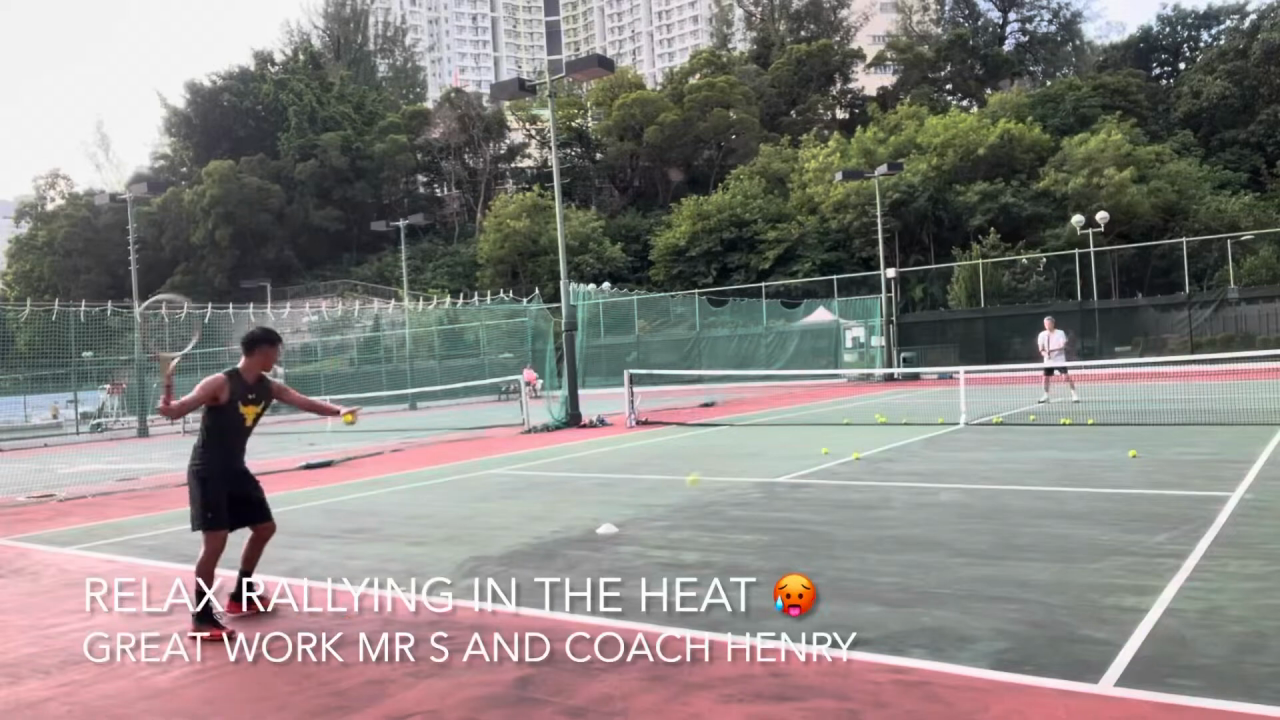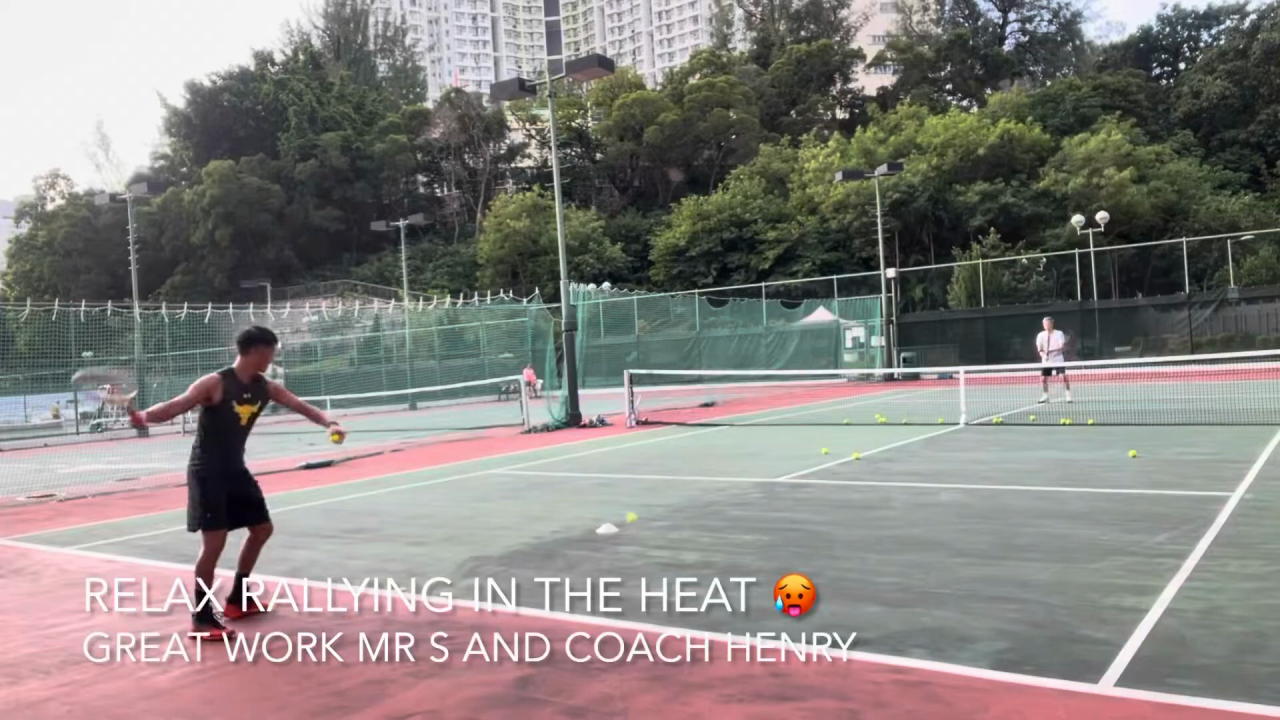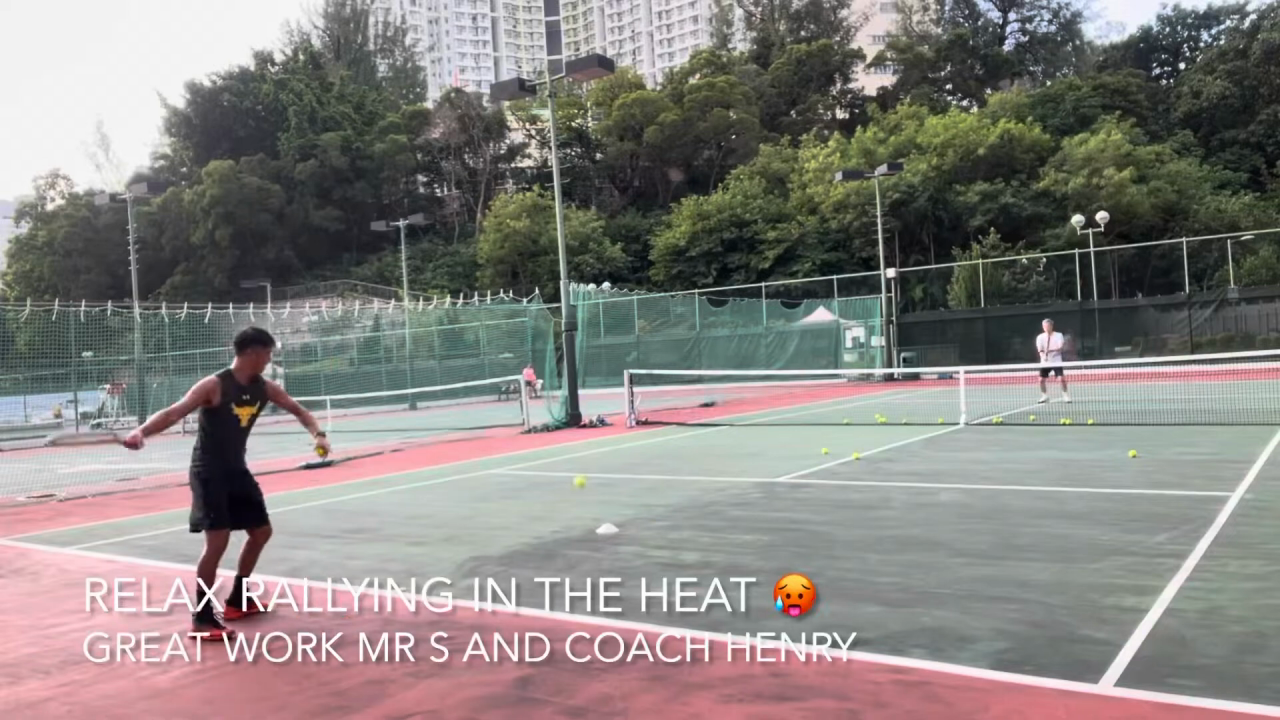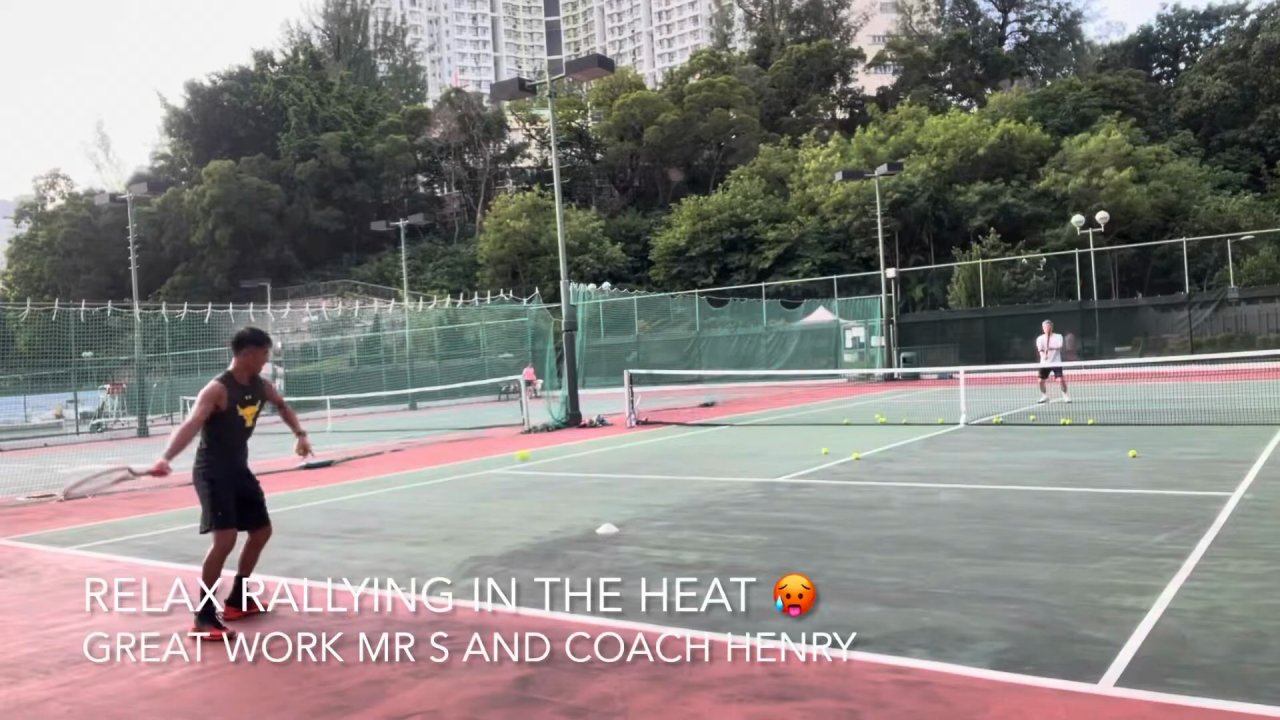
dt=0.1s
person 1, frame 1
left shoulder: (270, 387)
right shoulder: (220, 383)
left elbow: (308, 403)
right elbow: (182, 407)
left wrist: (339, 412)
right wrist: (167, 407)
left hip: (236, 470)
right hip: (208, 470)
left knee: (264, 529)
right knee: (215, 543)
left ankle: (238, 598)
right ankle: (202, 617)
person 1, frame 2
left shoulder: (266, 386)
right shoulder: (214, 384)
left elbow: (300, 406)
right elbow: (172, 407)
left wrist: (329, 423)
right wrist: (145, 416)
left hip: (235, 470)
right hip: (207, 472)
left knee: (262, 529)
right knee: (215, 542)
left ankle: (237, 600)
right ankle: (203, 617)
person 1, frame 3
left shoulder: (264, 387)
right shoulder: (213, 386)
left elbow: (296, 410)
right elbow: (172, 413)
left wrist: (318, 434)
right wrist: (140, 432)
left hip: (236, 471)
right hip: (208, 473)
left knee: (261, 531)
right knee: (217, 541)
left ankle: (236, 601)
right ankle: (202, 617)
person 1, frame 4
left shoulder: (260, 386)
right shoulder: (217, 390)
left elbow: (283, 406)
right elbow: (189, 426)
left wrist: (300, 434)
right wrist: (166, 458)
left hip: (239, 472)
right hip: (213, 474)
left knee: (261, 532)
right knee: (224, 540)
left ankle: (237, 601)
right ankle: (204, 616)
